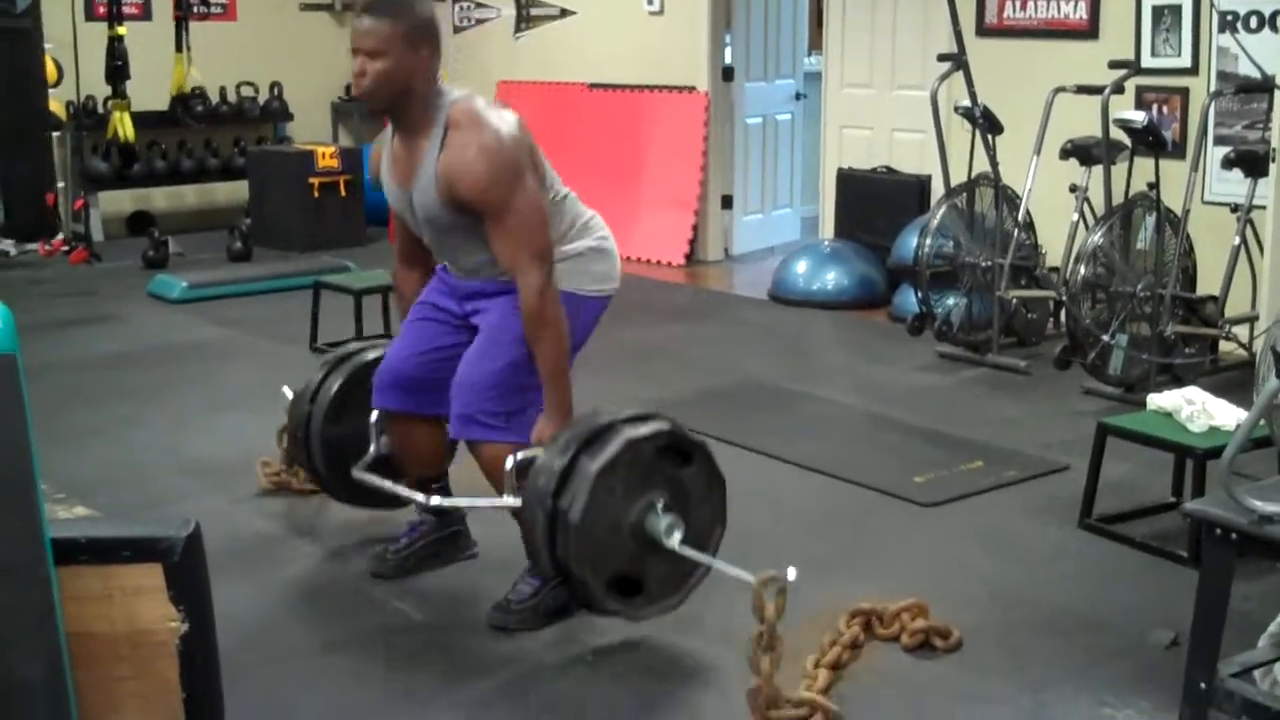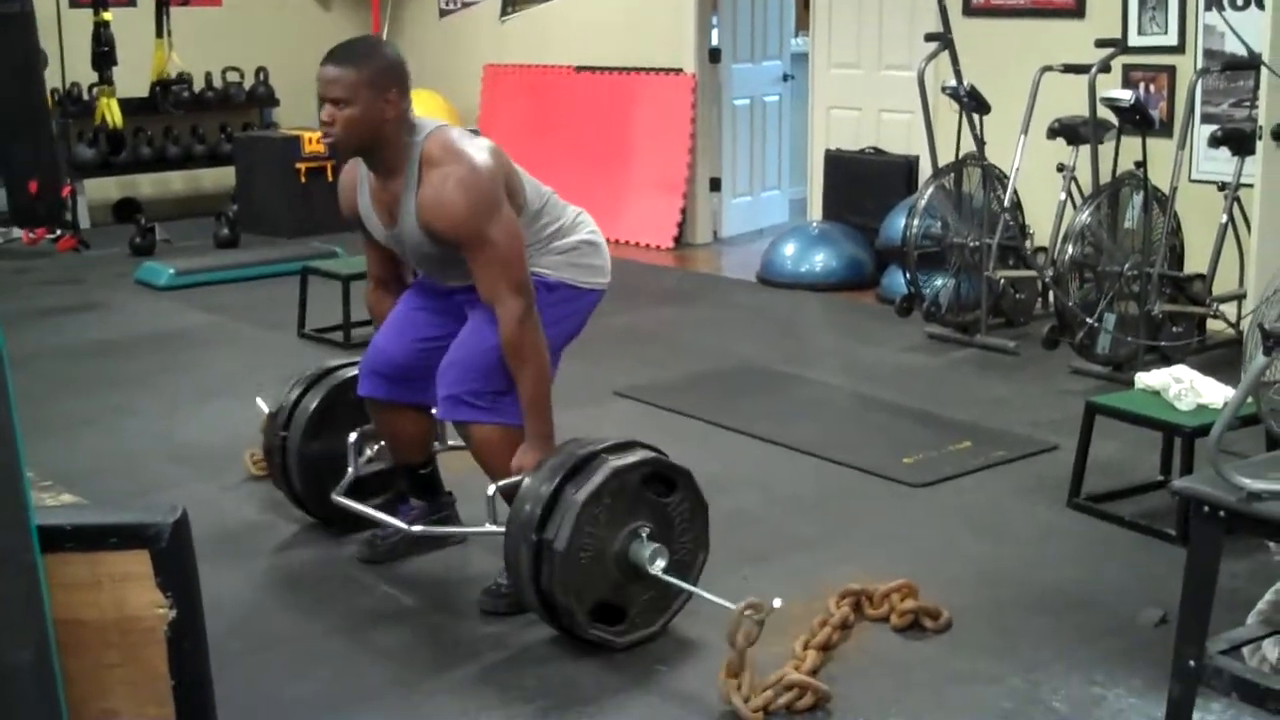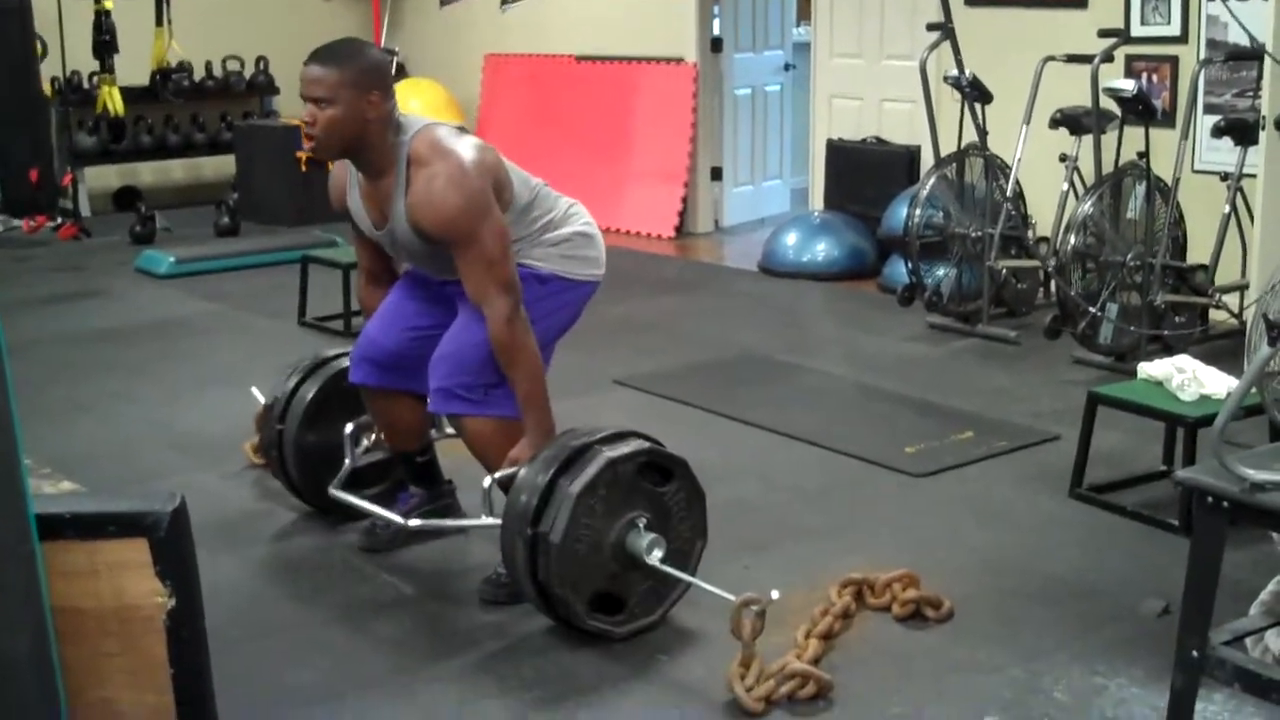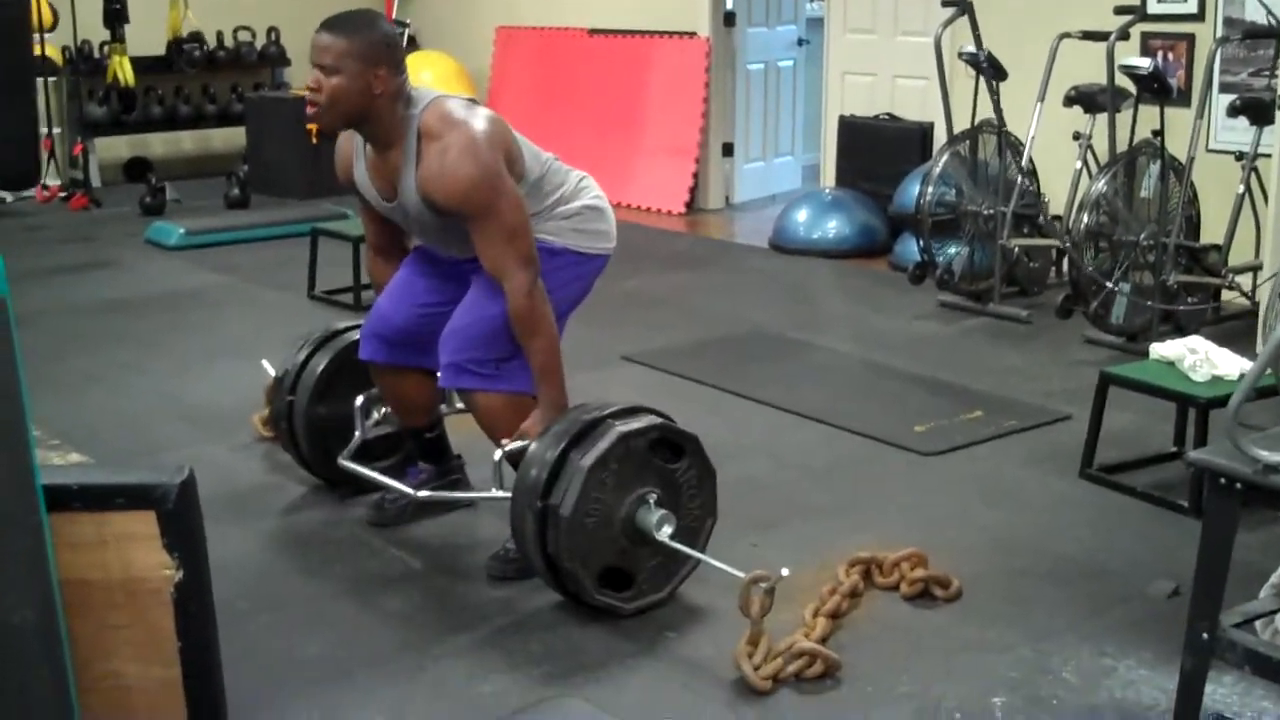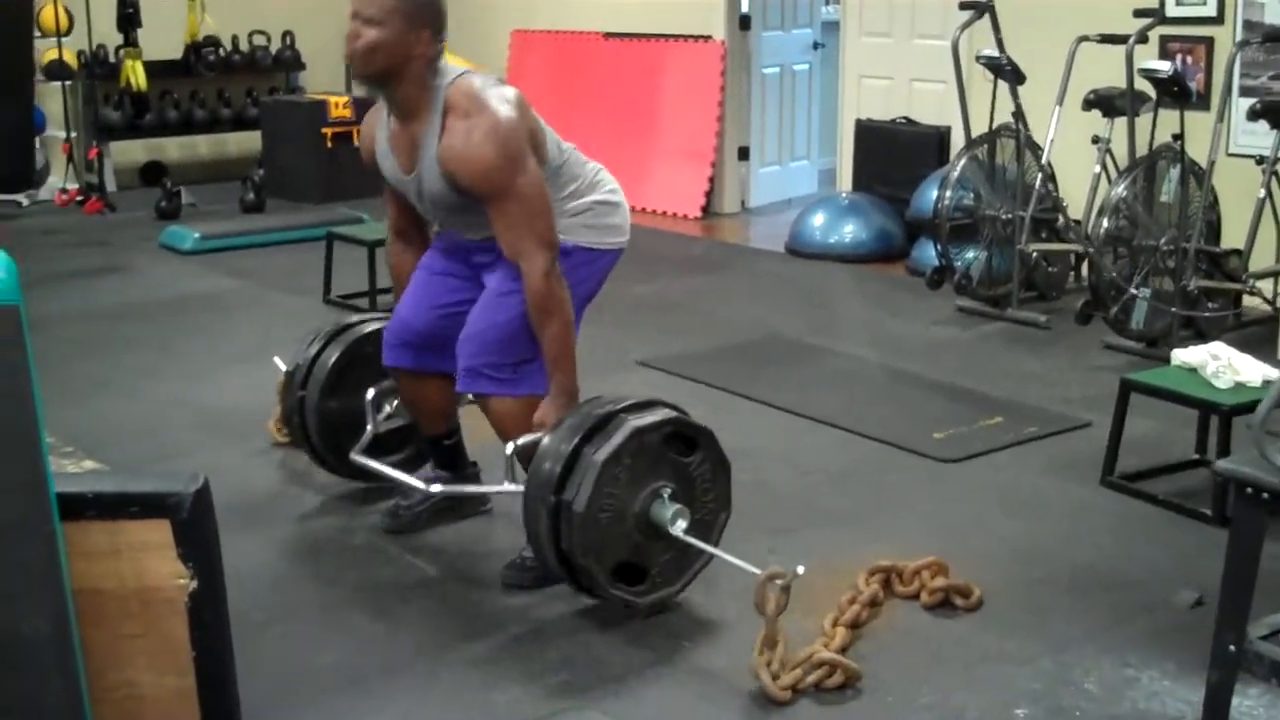
dt=0.4s
person 1, frame 1
left shoulder: (479, 145)
right shoulder: (389, 147)
left elbow: (536, 280)
right elbow: (412, 260)
left wrist: (558, 417)
right wrist: (417, 338)
left hip: (565, 271)
right hip: (471, 274)
left knee: (483, 414)
right knee: (398, 389)
left ankle: (559, 568)
right ankle: (442, 524)
person 1, frame 2
left shoulder: (455, 179)
right shoulder: (355, 181)
left elbow: (514, 310)
right elbow: (385, 283)
left wrist: (539, 443)
right wrist: (398, 348)
left hip: (555, 267)
right hip: (461, 273)
left knee: (470, 393)
right knee: (384, 375)
right ankle: (430, 508)
person 1, frame 3
left shoulder: (443, 179)
right shoulder: (346, 177)
left elbow: (503, 311)
right elbow: (375, 276)
left wrist: (539, 436)
left hip: (549, 259)
right hip: (459, 261)
left knee: (463, 384)
right knee: (376, 362)
right ankle: (429, 495)
person 1, frame 4
left shoulder: (455, 152)
right shoulder: (353, 151)
left elbow: (521, 281)
right elbow: (385, 250)
left wrist: (553, 409)
right wrist: (401, 315)
left hip: (560, 232)
right hip: (470, 235)
left knee: (474, 359)
right knee: (387, 338)
right ankle: (438, 471)
person 1, frame 5
left shoulder: (479, 127)
right shoulder: (379, 126)
left elbow: (538, 262)
right elbow: (405, 236)
left wrist: (563, 395)
right wrist: (410, 313)
left hip: (573, 228)
right hip: (476, 229)
left knee: (491, 362)
right knee: (408, 344)
right ankle: (453, 478)
